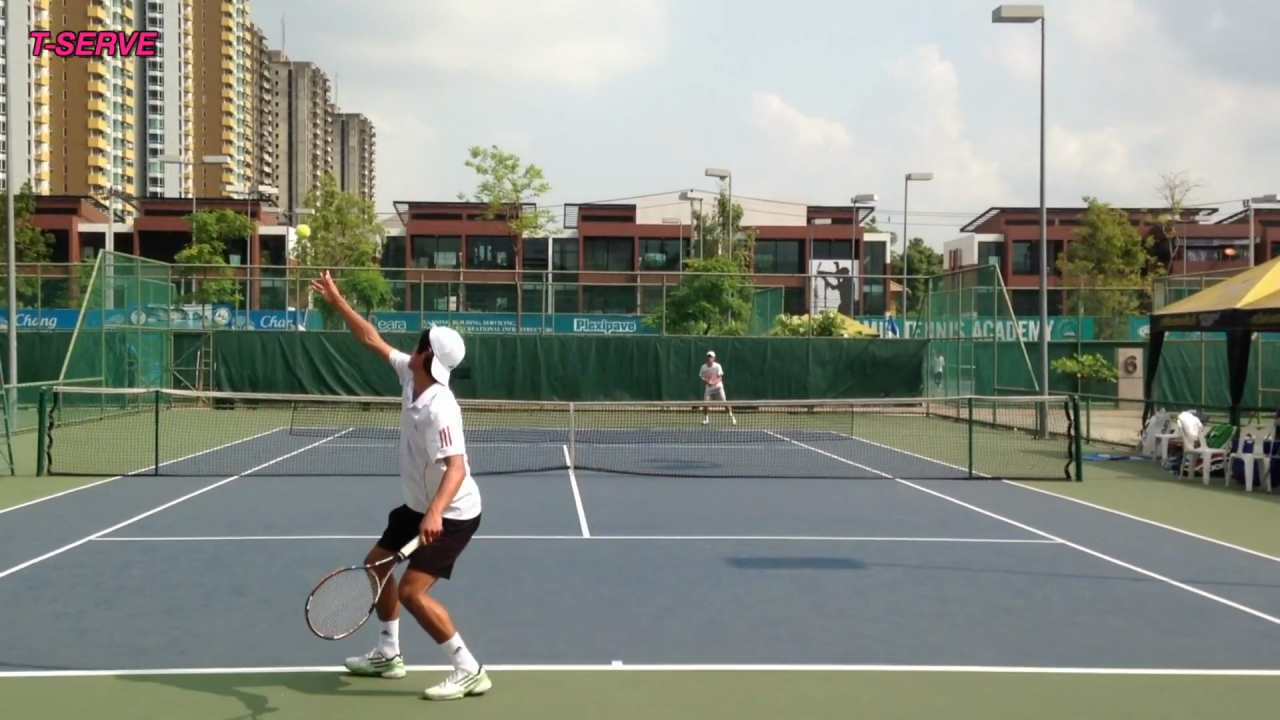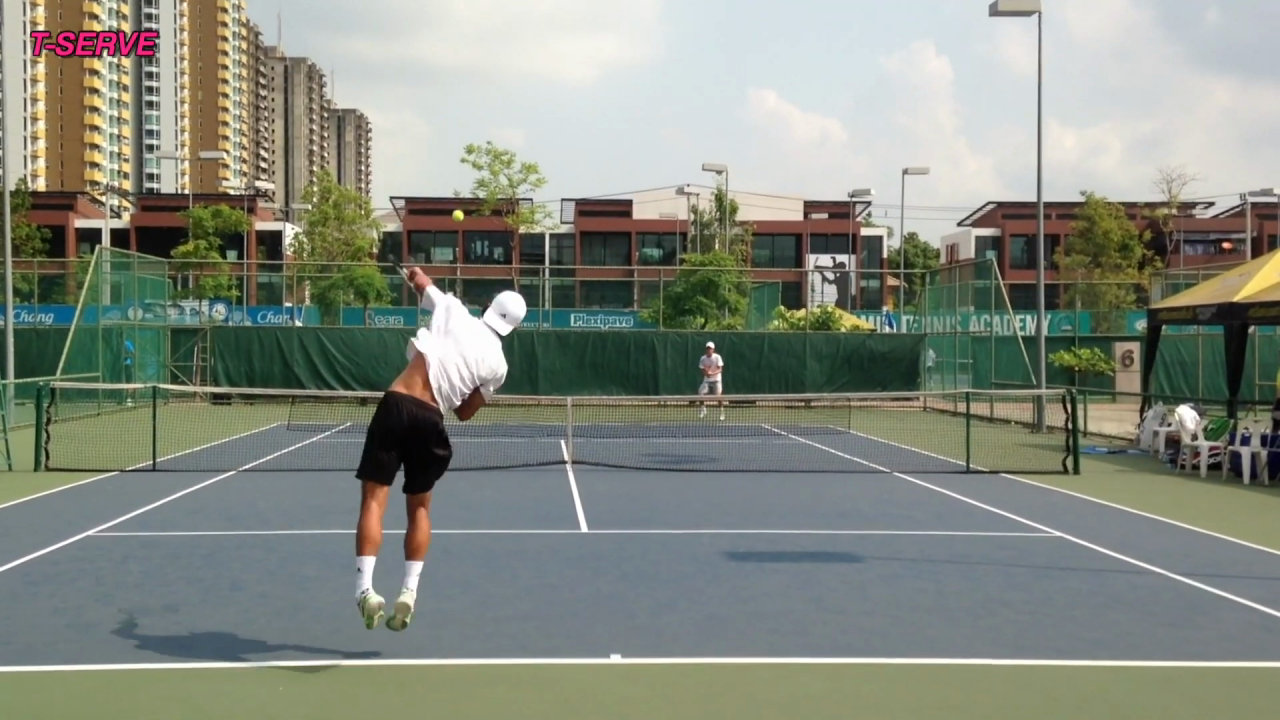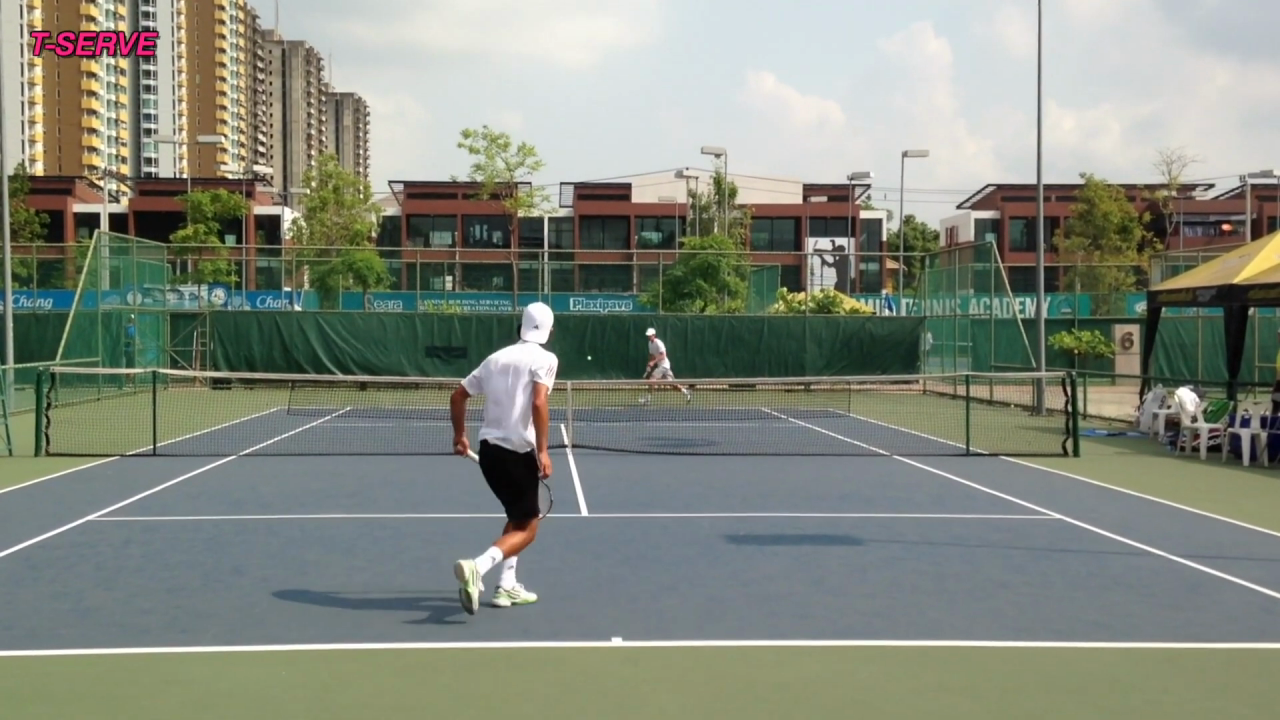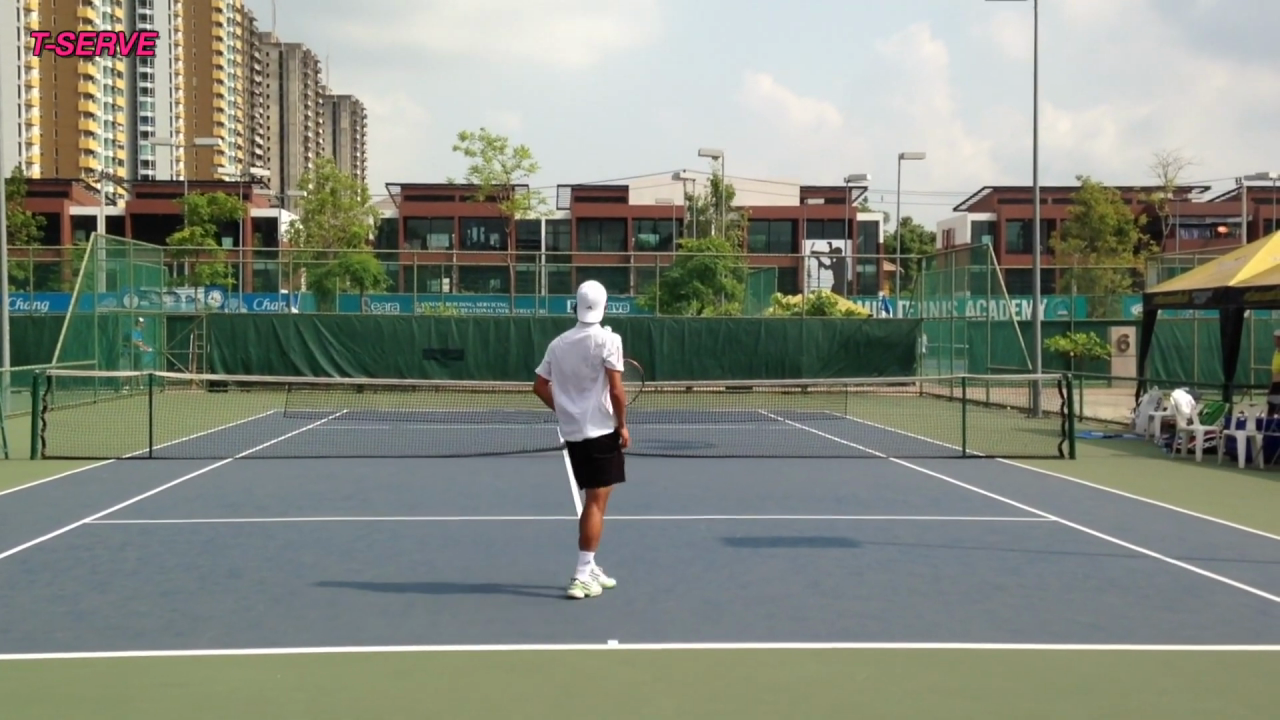
dt=0.7s
person 1, frame 1
left shoulder: (439, 412)
right shoulder: (412, 377)
left elbow: (456, 471)
right elbow: (372, 338)
left wrist: (434, 515)
right wrist: (336, 300)
left hip: (454, 516)
right hip: (418, 508)
left knee: (411, 591)
right knee: (379, 565)
left ankle: (469, 671)
right ankle: (387, 655)
person 1, frame 2
left shoulder: (454, 310)
right shoulder: (497, 365)
left elbow: (420, 280)
right elbow: (464, 414)
left wrist: (418, 276)
left hip: (397, 409)
right hip: (431, 424)
left knee: (373, 501)
right knee: (419, 508)
left ankle: (366, 591)
right ankle: (408, 592)
person 1, frame 3
left shoulder: (495, 358)
right shoulder: (545, 359)
left elbow: (458, 396)
right elbow: (540, 403)
left wrist: (459, 435)
right wrist: (544, 451)
left hip: (488, 449)
right hip: (520, 452)
left knee: (517, 517)
right knee: (524, 530)
left ankle: (507, 586)
right ankle: (475, 567)
person 1, frame 4
left shoulder: (558, 343)
right shoulder: (608, 340)
left elbow: (540, 386)
right elbow: (616, 389)
right wrist: (622, 425)
left hip: (572, 433)
right hip: (601, 432)
left knee: (591, 498)
right knee: (596, 504)
left ankle: (589, 569)
right ankle: (582, 579)
